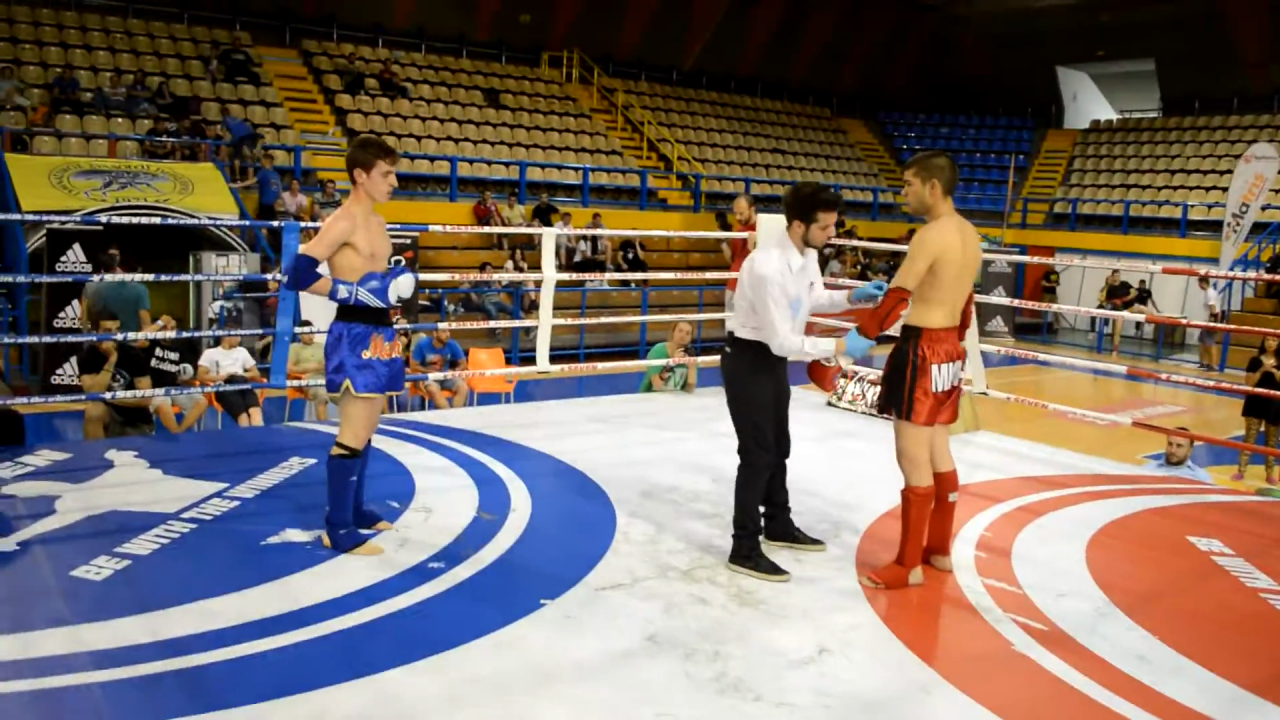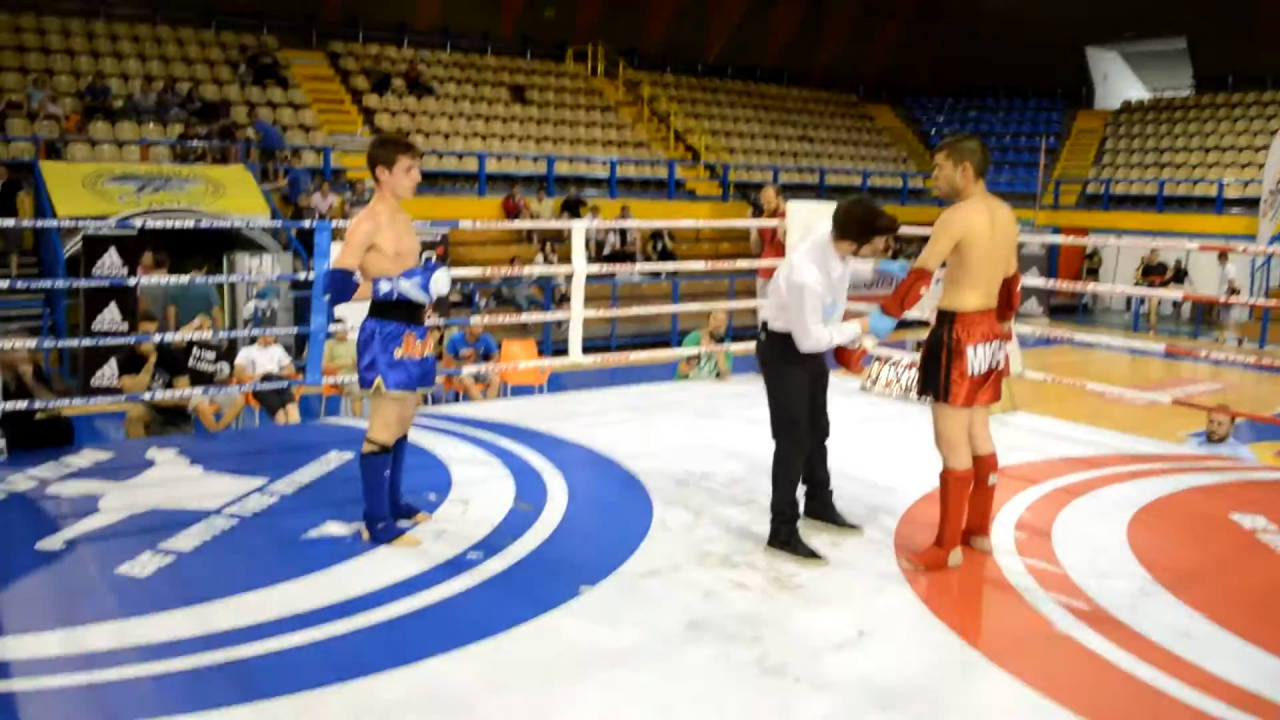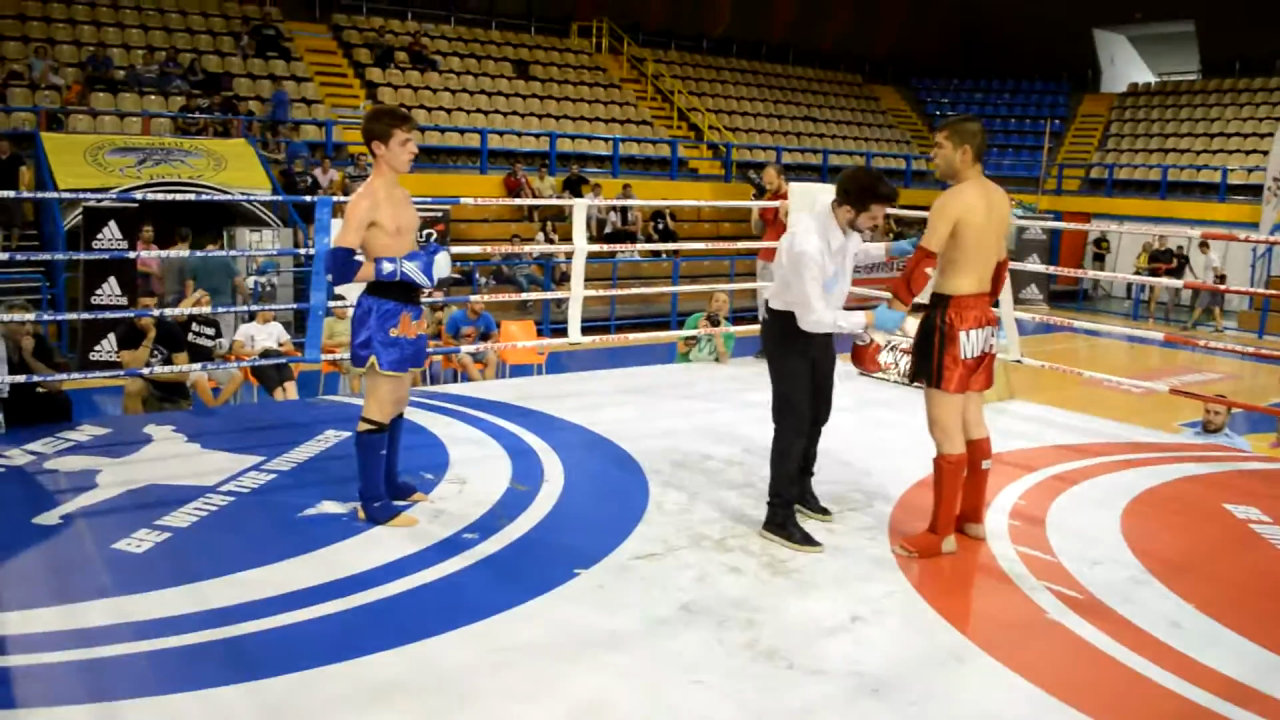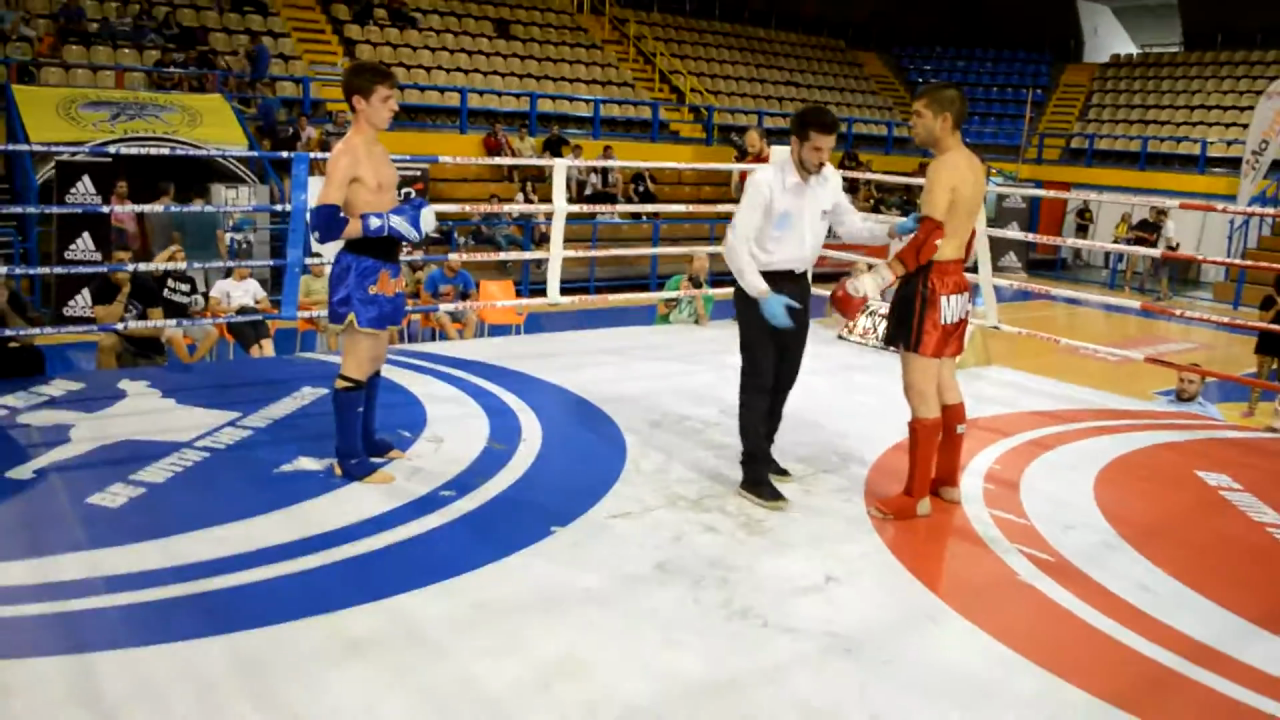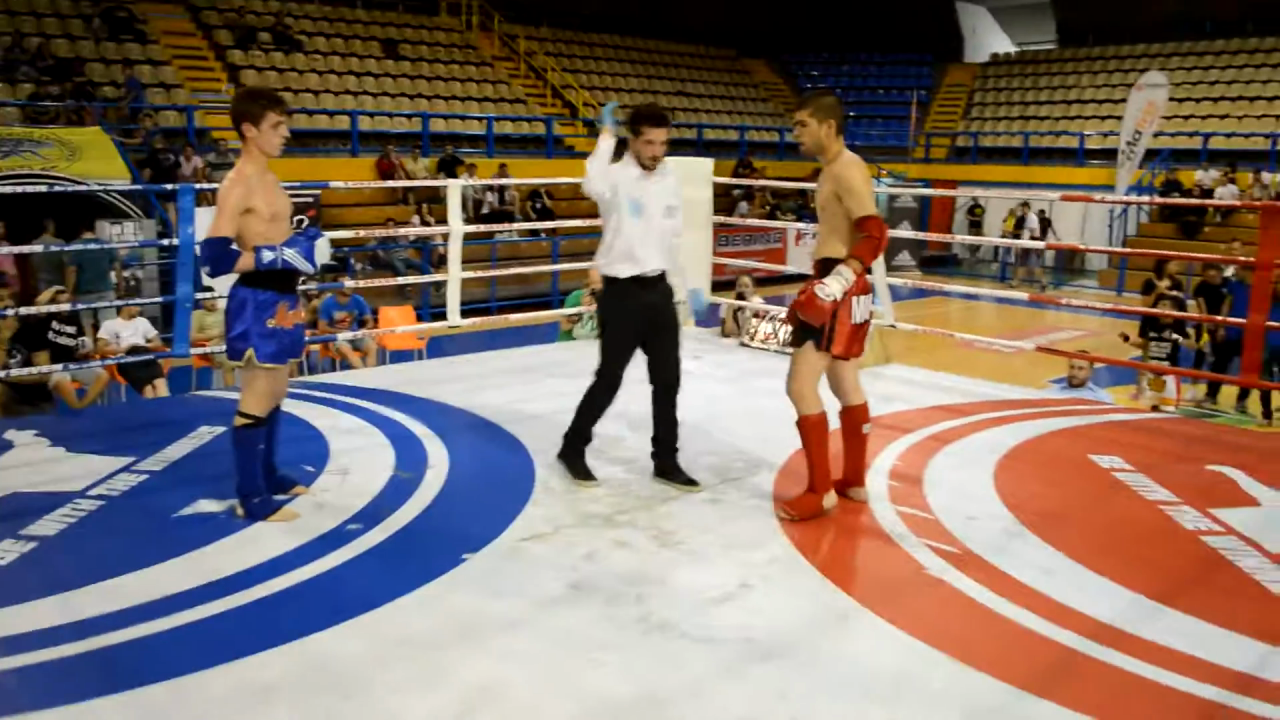
dt=0.4s
person 1, frame 1
left shoulder: (931, 234)
right shoulder: (969, 233)
left elbow: (896, 299)
left wrist: (850, 343)
left hip: (922, 350)
right hip: (949, 350)
left knee: (914, 459)
right knee: (938, 453)
left ankle: (909, 565)
right ankle: (939, 548)
person 1, frame 2
left shoulder: (957, 216)
right shoulder: (1006, 216)
left elbow: (920, 277)
left wrist: (879, 320)
left hip: (959, 333)
right hip: (988, 332)
left knee: (952, 442)
right knee: (978, 434)
left ankle: (947, 547)
right ankle: (979, 530)
person 1, frame 3
left shoulder: (953, 199)
right shoulder: (1000, 199)
left elbow: (922, 264)
left hip: (952, 318)
right hip: (981, 316)
left knee: (946, 428)
right knee: (972, 421)
left ankle: (941, 533)
right ankle: (973, 517)
person 1, frame 4
left shoulder: (944, 167)
right shoulder: (973, 165)
left elbow: (928, 238)
left wrist: (875, 278)
left hip: (930, 285)
right hip: (954, 282)
left knee: (921, 393)
right knee: (945, 385)
left ankle: (916, 496)
right ankle: (947, 480)
person 1, frame 5
left shoulder: (844, 170)
right shoulder: (835, 169)
left elbow: (875, 235)
left wrist: (834, 282)
left hip: (841, 290)
right hip: (846, 288)
left knee: (801, 386)
right knee: (846, 386)
left ankle: (819, 492)
right ankle: (854, 480)
person 2, frame 1
left shoulder: (378, 223)
right shoulder: (343, 222)
right elbow: (297, 275)
left wrist: (398, 282)
right wrist: (353, 293)
left hip: (380, 334)
right hip: (355, 336)
left knee: (365, 430)
right knee: (353, 434)
left ankle: (355, 509)
right ankle: (338, 528)
person 2, frame 2
left shoulder: (404, 221)
right shoulder: (366, 224)
right elbow: (337, 288)
left wrist: (429, 281)
right wrist: (396, 288)
left hip: (412, 331)
right hip: (386, 333)
left knee: (401, 424)
right knee: (383, 429)
left ankle: (393, 502)
right ankle: (376, 522)
person 2, frame 3
left shoulder: (403, 196)
right shoulder: (366, 199)
right elbow: (338, 268)
left wrist: (427, 262)
right wrist: (399, 269)
left hip: (407, 310)
right hip: (383, 311)
left knee: (397, 403)
right knee: (379, 408)
left ankle: (390, 482)
right ankle: (372, 501)
person 2, frame 4
left shoulder: (380, 151)
right shoulder: (346, 155)
right elbow: (324, 226)
left wrist: (408, 216)
right wrist: (385, 223)
left hip: (385, 267)
right hip: (361, 269)
left knee: (375, 360)
right knee: (357, 365)
left ankle: (367, 438)
right ankle: (350, 458)
person 2, frame 5
left shoulder: (268, 179)
right shoulder: (238, 185)
right elbow: (214, 259)
left wrist: (301, 246)
right wrist: (278, 256)
left hip: (282, 299)
right hip: (258, 301)
left knee: (274, 395)
right knee: (257, 401)
left ankle: (268, 475)
right ankle: (252, 498)
person 3, frame 1
left shoulder: (807, 254)
right shoulder: (767, 268)
left elbow: (811, 298)
right elbow: (782, 340)
left wrist: (852, 297)
right wrist: (839, 346)
left hip: (773, 358)
right hip: (749, 359)
left knee: (777, 447)
right knee: (757, 453)
left ankle: (778, 525)
right ankle: (744, 549)
person 3, frame 2
left shoulder: (839, 247)
right shoulder: (805, 275)
right elbow: (810, 339)
left wrist: (878, 270)
right wrist: (862, 327)
left hip: (811, 340)
right hip: (785, 347)
left knee: (817, 430)
right knee: (794, 438)
left ankle: (819, 503)
right ankle: (783, 533)
person 3, frame 3
left shoulder: (847, 224)
right shoulder: (806, 244)
right elbow: (812, 317)
left wrist: (891, 250)
right wrist: (871, 319)
left hip: (819, 325)
right hip: (789, 329)
left knee: (817, 413)
right knee: (793, 421)
left ankle: (800, 488)
right ankle: (779, 517)
person 3, frame 4
left shoulder: (829, 180)
right shoulder: (764, 181)
left elbow: (851, 226)
right elbow: (735, 245)
left wrist: (894, 231)
right wrist: (763, 297)
left hip: (795, 286)
right hip: (759, 288)
left knee: (785, 378)
right knee: (759, 378)
left ankle: (761, 451)
right ankle: (752, 473)
person 3, frame 5
left shoulder: (669, 182)
right shoulder: (615, 174)
right elbow: (594, 187)
left wrist: (686, 287)
right wrist: (606, 134)
left hip: (659, 290)
right hip: (620, 292)
left knee: (667, 381)
right knee: (609, 381)
left ankle: (666, 461)
right ankle: (573, 449)
